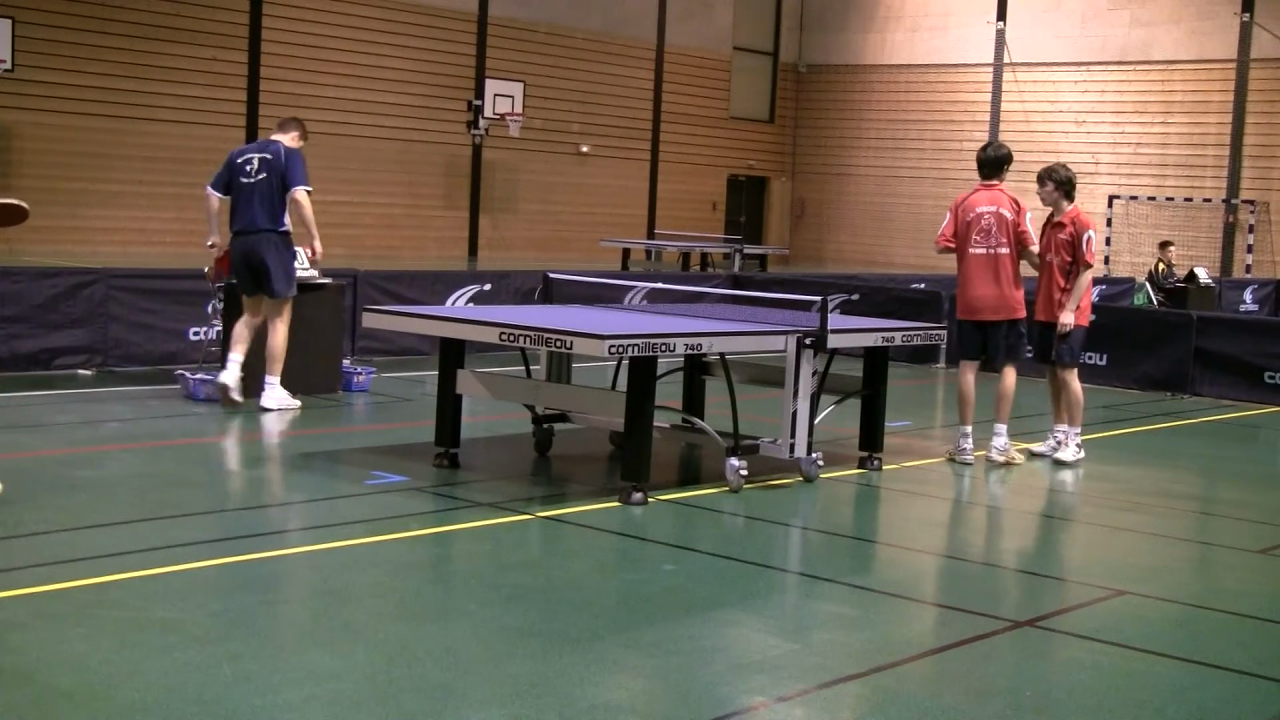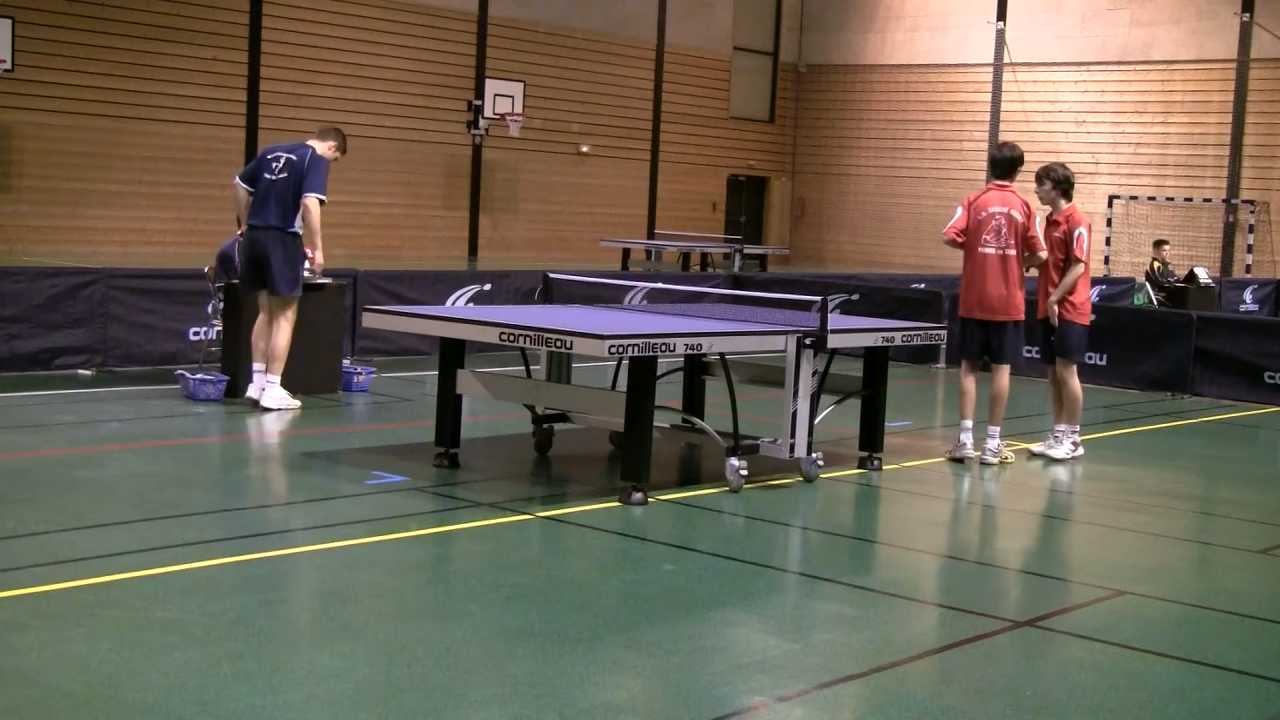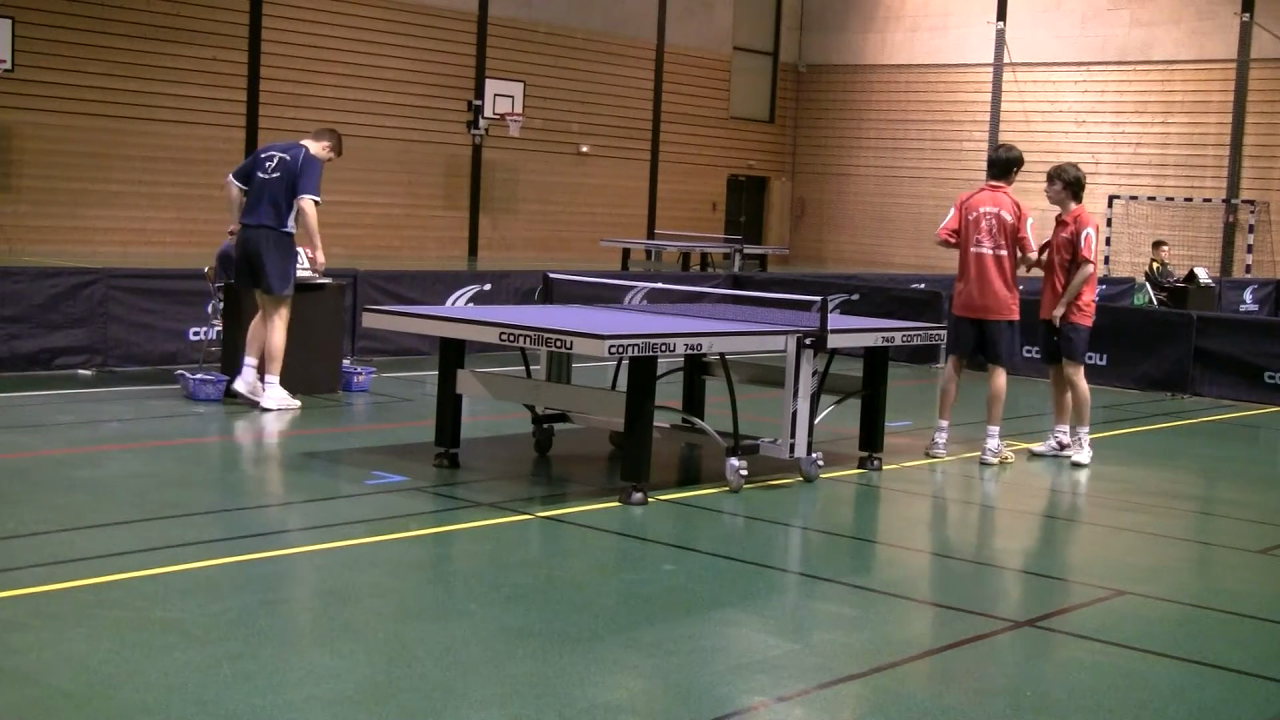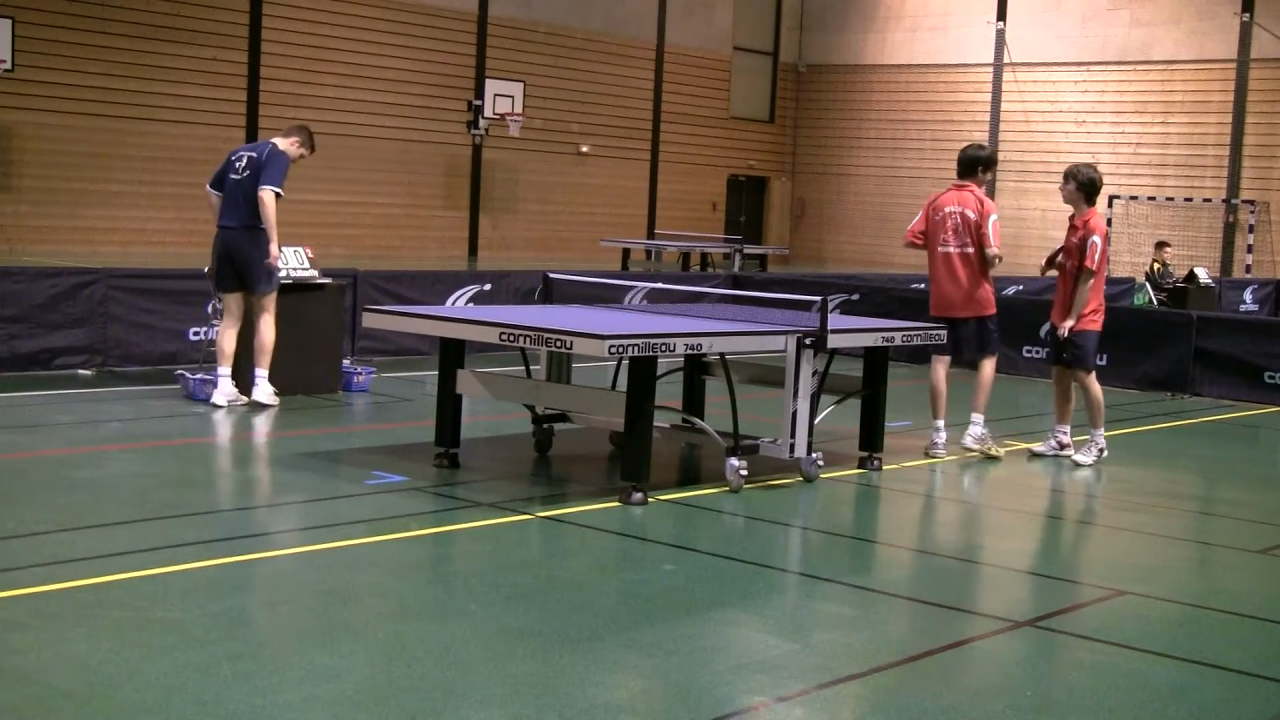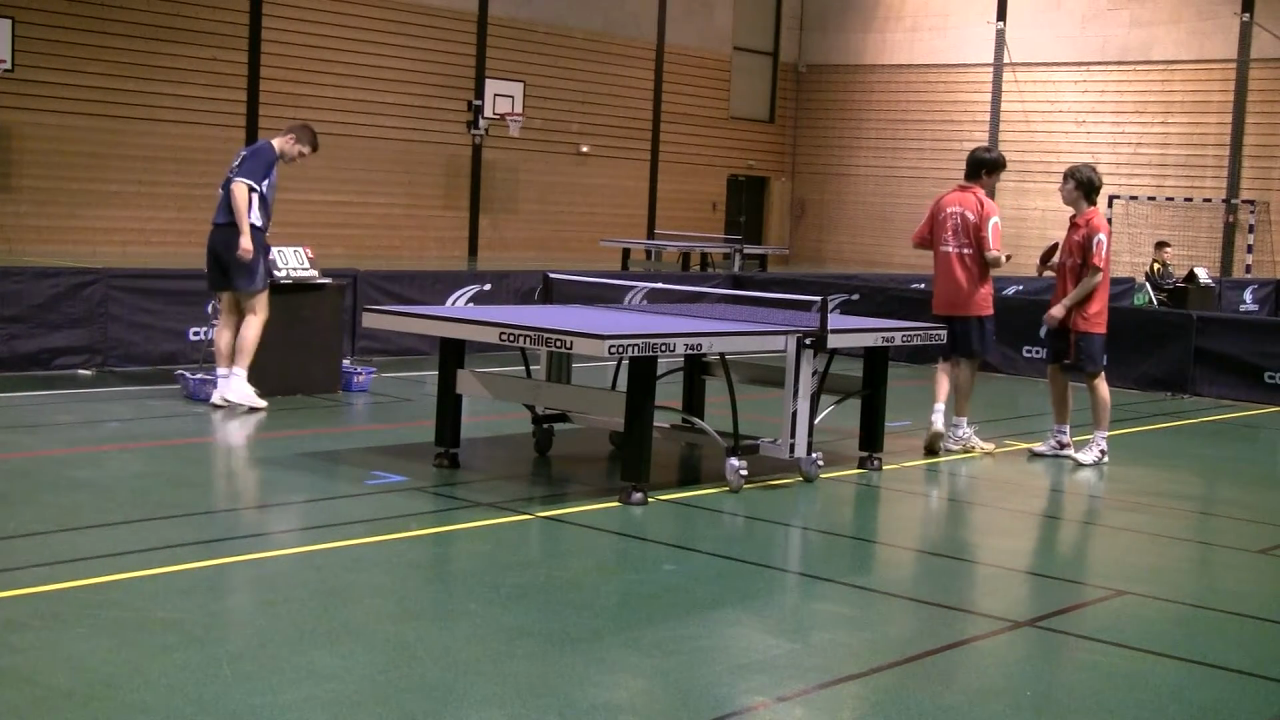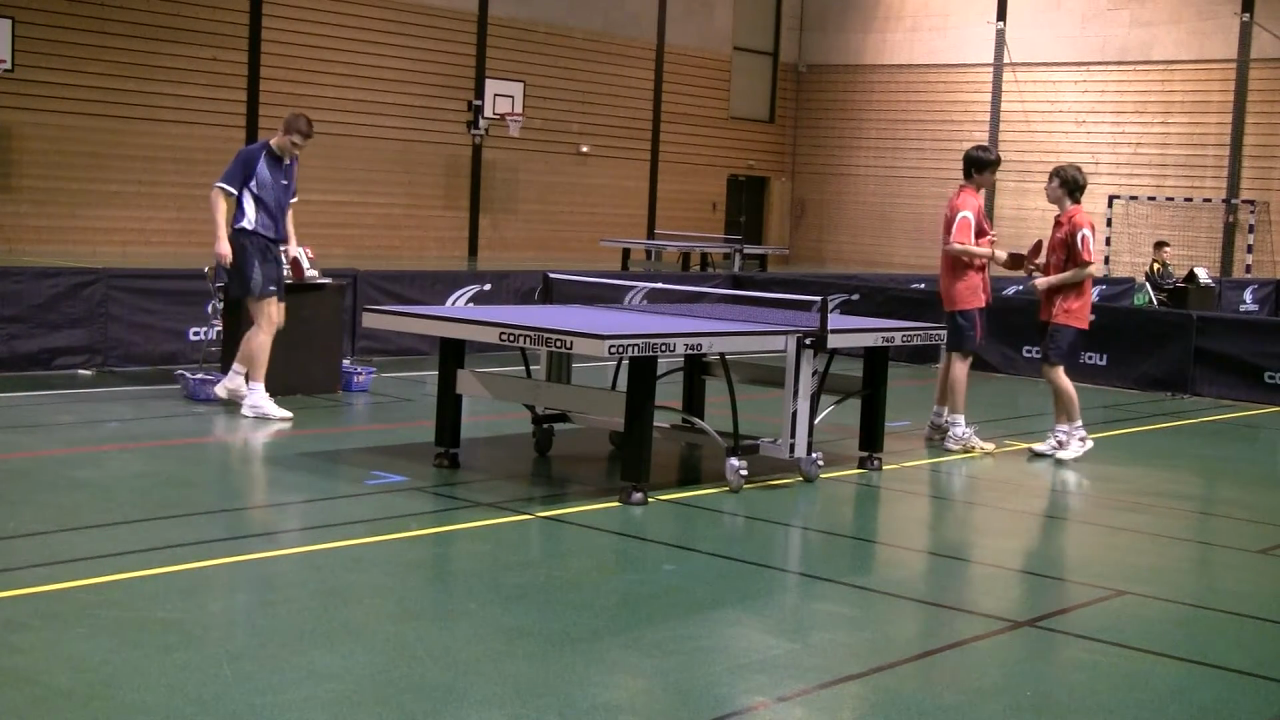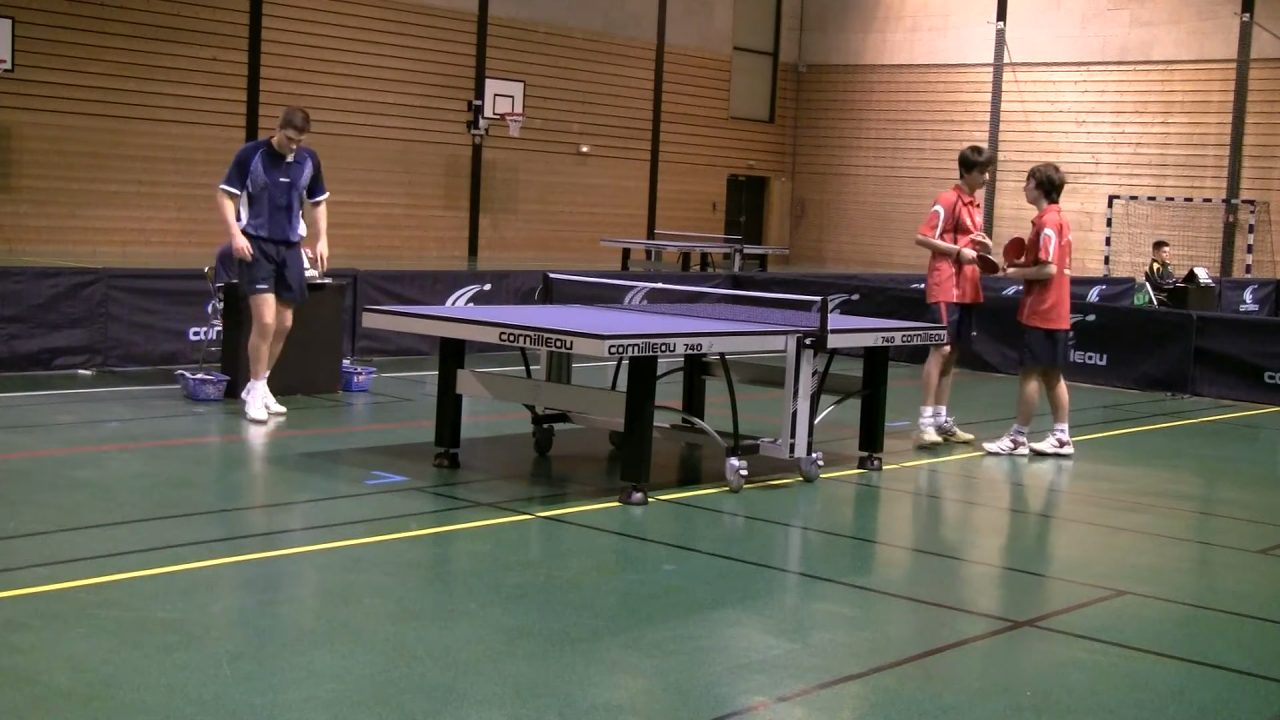
dt=0.5s
person 1, frame 1
left shoulder: (962, 204)
right shoulder: (1014, 204)
left elbow: (943, 245)
right elbow: (1031, 249)
right wrist: (1015, 253)
left hip: (970, 301)
right hip: (1006, 302)
left knee: (968, 367)
right knee: (1007, 367)
left ankle: (965, 443)
right ankle: (999, 442)
person 1, frame 2
left shoulder: (973, 201)
right shoulder: (1024, 207)
left elbow: (950, 238)
right elbow: (1040, 255)
left wrist: (974, 245)
left hip: (974, 300)
right hip: (1008, 302)
left knee: (969, 367)
right knee: (1001, 369)
left ankle: (965, 439)
right ankle: (992, 444)
person 1, frame 3
left shoulder: (966, 201)
right shoulder: (1018, 208)
left elbow: (944, 238)
right elbow: (1029, 255)
right wrist: (1014, 262)
left hip: (966, 299)
right hip: (1001, 302)
left knee: (954, 363)
right knee: (999, 370)
left ankle: (940, 436)
right ankle: (992, 444)
person 1, frame 4
left shoulder: (935, 202)
right shoulder: (984, 204)
left elbow: (911, 240)
right elbow: (991, 252)
right wrist: (992, 262)
left hip: (942, 298)
right hip: (976, 298)
left knee: (940, 362)
right knee: (987, 357)
left ankle: (938, 437)
right ankle: (975, 429)
person 1, frame 5
left shoulder: (943, 201)
right shoulder: (986, 207)
left elbow: (920, 241)
right elbow: (991, 255)
right wrist: (1000, 260)
left hip: (944, 297)
right hip: (973, 297)
left knee: (947, 359)
right knee: (968, 361)
left ankle: (937, 417)
right ankle: (959, 432)
person 1, frame 6
left shoulder: (959, 199)
right shoulder: (969, 203)
right elbow: (955, 247)
left wrist: (984, 241)
right wrist: (991, 253)
left hip: (955, 289)
right hip: (966, 290)
left knee: (951, 355)
right knee: (962, 357)
left ankle: (938, 422)
right ankle: (958, 432)
person 1, frame 7
left shoulder: (975, 204)
right shoulder: (947, 200)
right elbow: (922, 238)
left wrist: (982, 244)
right wrist: (957, 250)
left hip: (966, 289)
right hip: (944, 287)
left knee: (952, 352)
right knee: (941, 349)
left ankle: (940, 419)
right ankle: (925, 419)
person 2, frame 1
left shoulder: (1082, 223)
right shoulder: (1049, 223)
left elbow: (1087, 271)
left wrist: (1070, 310)
left hip: (1070, 314)
right hip: (1045, 311)
left knee: (1067, 372)
right knee: (1053, 374)
left ankle: (1075, 442)
right ankle: (1058, 436)
person 2, frame 2
left shoulder: (1077, 221)
right shoulder: (1051, 221)
left elbow: (1078, 267)
left wrist: (1055, 299)
left hip: (1069, 309)
right hip: (1050, 309)
left knee: (1066, 371)
right knee: (1054, 373)
left ankle: (1073, 439)
right ankle: (1058, 435)
person 2, frame 3
left shoulder: (1084, 222)
right shoulder: (1060, 222)
left elbow: (1086, 268)
left wrist: (1064, 304)
right wrist: (1039, 262)
left hip: (1074, 311)
right hip: (1053, 311)
left knee: (1072, 372)
right knee: (1056, 374)
left ankle: (1083, 440)
right ankle: (1061, 438)
person 2, frame 4
left shoulder: (1094, 228)
right shoulder: (1074, 222)
left elbow: (1089, 277)
left wrist: (1074, 318)
right wrist: (1054, 265)
left hip: (1083, 317)
right hip: (1062, 315)
left knee: (1084, 376)
right knee: (1060, 376)
left ankle: (1098, 442)
right ankle: (1061, 438)
person 2, frame 5
left shoulder: (1096, 226)
right shoulder: (1074, 223)
left elbow: (1096, 276)
left wrist: (1062, 305)
right wrist: (1053, 266)
left hip: (1086, 318)
right hip: (1063, 316)
left knee: (1093, 378)
right knee: (1055, 374)
left ankle: (1100, 444)
right ankle: (1060, 438)
person 2, frame 6
left shoulder: (1079, 223)
right shoulder: (1061, 221)
left elbow: (1088, 269)
left wrist: (1049, 281)
right wrist: (1041, 267)
left hip: (1068, 313)
right hip: (1053, 311)
left knee: (1053, 370)
right knee: (1056, 372)
left ankle: (1079, 434)
right ankle: (1061, 436)
person 2, frame 7
left shoulder: (1046, 222)
right shoulder: (1057, 220)
left elbow: (1048, 269)
left wrist: (1017, 272)
right wrist: (1023, 265)
left hip: (1041, 313)
right hip: (1054, 313)
left knee: (1030, 373)
right knee: (1051, 375)
left ankle: (1018, 438)
right ankle: (1061, 437)
person 3, frame 1
left shoulder: (239, 154)
right shoulder: (289, 154)
left elbow: (212, 195)
right elbow: (299, 197)
left wrist: (215, 236)
right wrist: (315, 238)
left hip: (241, 242)
right hip: (273, 241)
left knee: (251, 314)
right knee: (279, 317)
left ankle: (232, 371)
right ankle: (272, 390)
person 3, frame 2
left shoulder: (271, 151)
right shoulder: (316, 161)
left elbow: (240, 185)
right elbow: (309, 203)
left wrist: (246, 225)
right wrist: (317, 248)
left hip: (254, 237)
right hip: (282, 240)
left knee: (266, 313)
right knee: (284, 317)
left ankle: (258, 383)
right ankle: (273, 390)
person 3, frame 3
left shoulder: (266, 151)
right shoulder: (309, 161)
left elbow: (232, 183)
right elbow: (305, 205)
left wrist: (236, 223)
right wrist: (317, 247)
left hip: (248, 236)
right hip: (275, 239)
left knee: (265, 312)
right knee: (278, 317)
left ankle: (248, 375)
right ankle: (272, 390)
person 3, frame 4
left shoulder: (238, 153)
right shoulder: (277, 156)
left elbow: (213, 191)
right elbow: (265, 196)
right wrist: (273, 241)
left hip: (225, 238)
right hip: (252, 238)
left knee: (231, 316)
right knee: (266, 313)
left ankle: (224, 387)
right ankle: (261, 385)
person 3, frame 5
left shoulder: (253, 154)
right shoulder: (264, 153)
left elbow: (225, 191)
right elbow: (238, 187)
right wrist: (245, 234)
left hip: (222, 235)
right hip: (239, 237)
left knee: (229, 315)
right knee: (256, 313)
left ankle: (223, 385)
right ankle: (238, 382)
person 3, frame 6
left shoulder: (291, 164)
right shoulder: (252, 155)
right elbow: (219, 193)
left wrist: (291, 241)
right wrist: (221, 238)
left hip: (270, 246)
right hip: (250, 244)
left knee: (274, 322)
right knee: (267, 322)
left ankle: (233, 381)
right ankle: (256, 398)
person 3, frame 7
left shoulder: (310, 160)
right shoulder: (250, 154)
left elbow: (317, 202)
right elbow: (226, 195)
left wrist: (321, 239)
right wrist: (236, 234)
left hip: (290, 247)
right hip: (255, 245)
left knee: (283, 325)
right knee: (264, 322)
left ankle: (257, 387)
right ankle: (256, 393)
